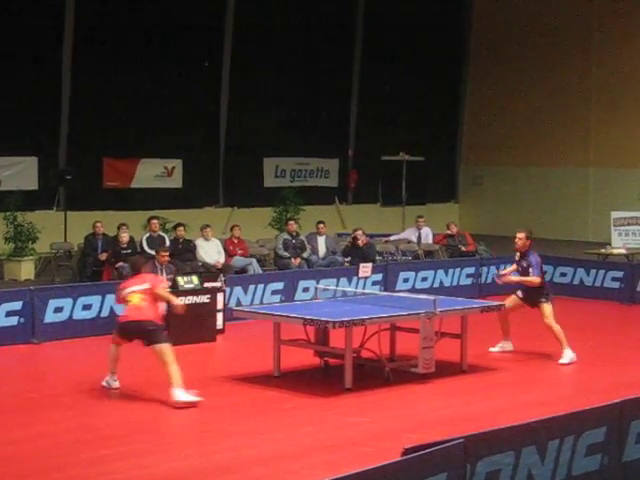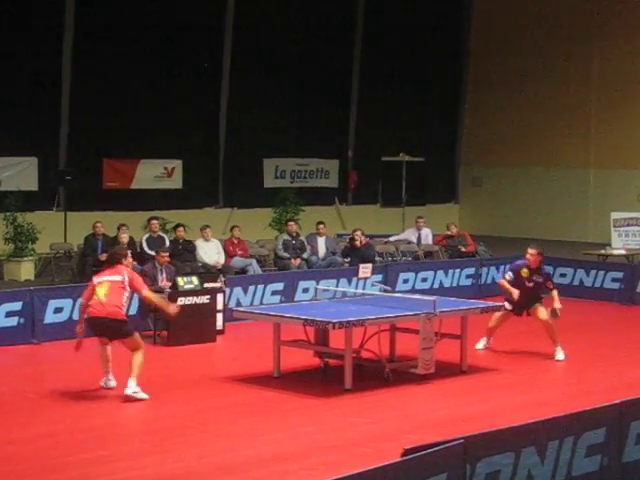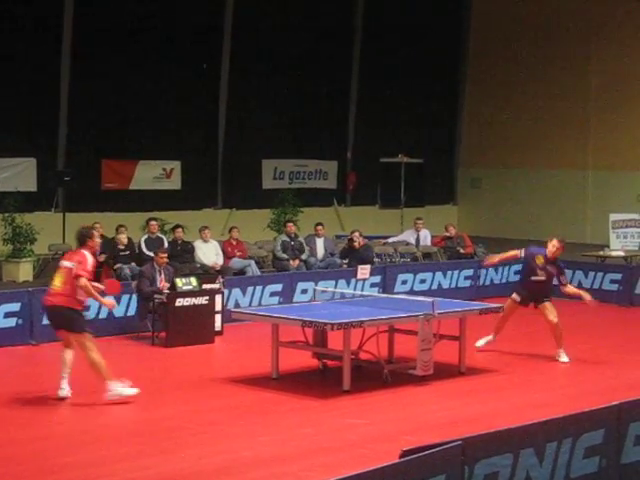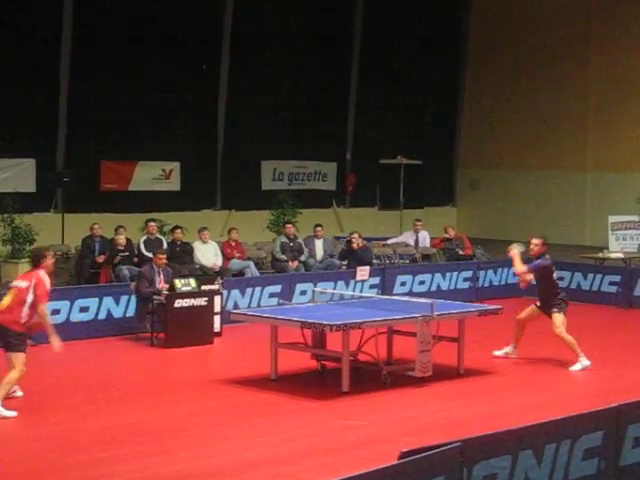
dt=0.3s
person 1, frame 1
left shoulder: (124, 285)
right shoulder: (153, 279)
left elbow: (120, 300)
right elbow: (158, 291)
right wrist: (174, 300)
left hip: (127, 322)
right hip: (150, 323)
left knee: (116, 342)
right knee: (170, 362)
left ankle: (112, 379)
right ankle: (179, 392)
person 1, frame 2
left shoulder: (97, 277)
right shoulder: (129, 274)
left elbow: (84, 301)
right elbow: (146, 294)
left wrist: (80, 324)
right wrist: (167, 306)
left hip: (93, 318)
right hip: (114, 317)
left knee: (104, 343)
right knee: (138, 349)
left ankle: (108, 378)
right ankle: (132, 386)
person 1, frame 3
left shoulder: (69, 256)
right shoulder: (86, 258)
right elbow: (81, 283)
left wrist: (95, 285)
right wrist: (102, 300)
left hip: (51, 304)
right hip: (67, 307)
left knee: (68, 345)
right knee: (89, 349)
left ankle: (63, 386)
right ankle: (112, 386)
person 1, frame 4
left shoulder: (25, 277)
right shoulder: (42, 278)
right elbow: (40, 309)
left wrist: (31, 321)
right wrist: (52, 335)
right knee: (19, 369)
person 2, frame 1
left shoulder: (533, 259)
right shoulder: (520, 252)
left elbow: (536, 281)
left wrist: (517, 279)
right wrist: (508, 271)
left hip: (541, 294)
right hip: (526, 292)
left knee: (549, 322)
right knee: (502, 311)
left ankle: (567, 351)
right ankle: (506, 343)
person 2, frame 2
left shoulder: (545, 273)
right shoulder: (518, 266)
left elbow: (553, 289)
right elbow: (502, 281)
left wrist: (556, 302)
right wrist: (512, 290)
left hip: (533, 301)
right hip: (515, 300)
left knee: (545, 319)
right knee: (492, 325)
left ankle: (558, 348)
right ankle: (486, 339)
person 2, frame 3
left shoulder: (558, 267)
right shoulder: (535, 252)
left elbow: (566, 287)
right elbow: (517, 254)
left wrist: (581, 293)
right wrist: (499, 258)
left hip: (542, 296)
right hip: (524, 290)
left knee: (554, 321)
right knee: (503, 316)
left ankle: (560, 351)
right ankle: (492, 337)
person 2, frame 4
left shoulder: (543, 262)
right shoulder: (539, 260)
left elbow: (520, 270)
left wrist: (516, 254)
right wrist: (526, 279)
left hip: (557, 301)
right hip: (545, 300)
left knee: (559, 331)
right knee: (520, 320)
left ankle: (582, 359)
right ankle: (512, 349)
